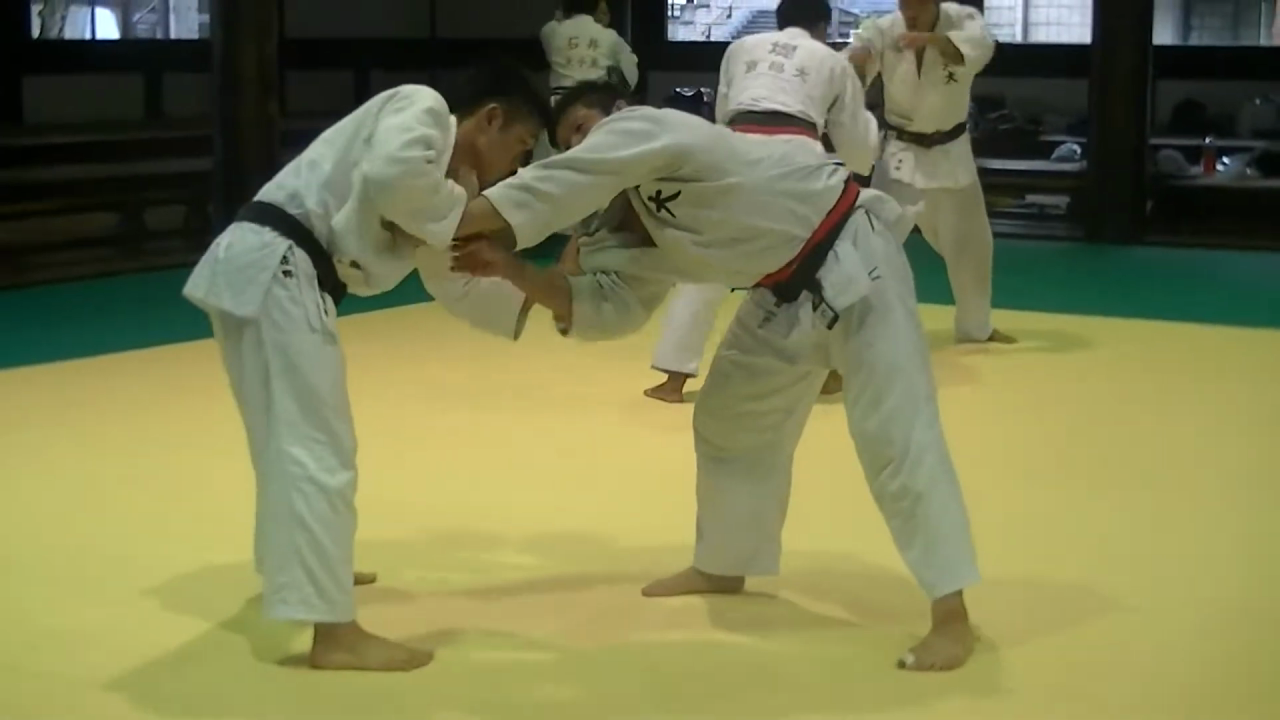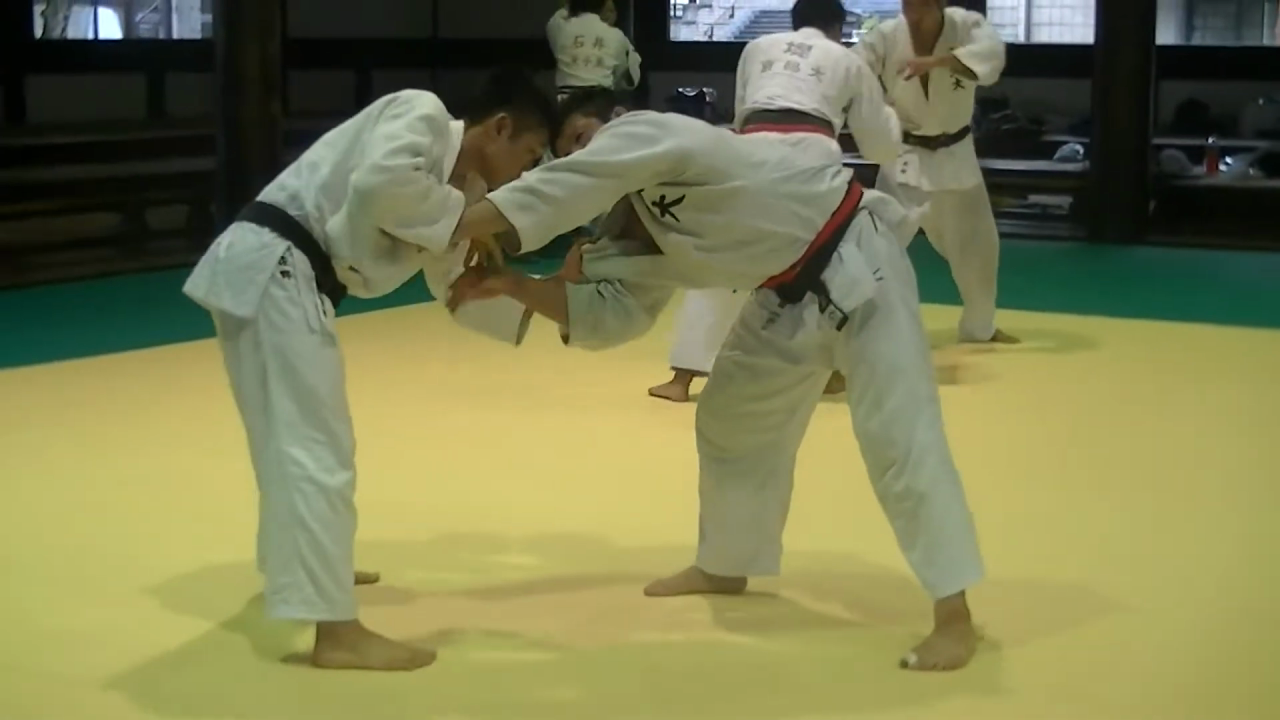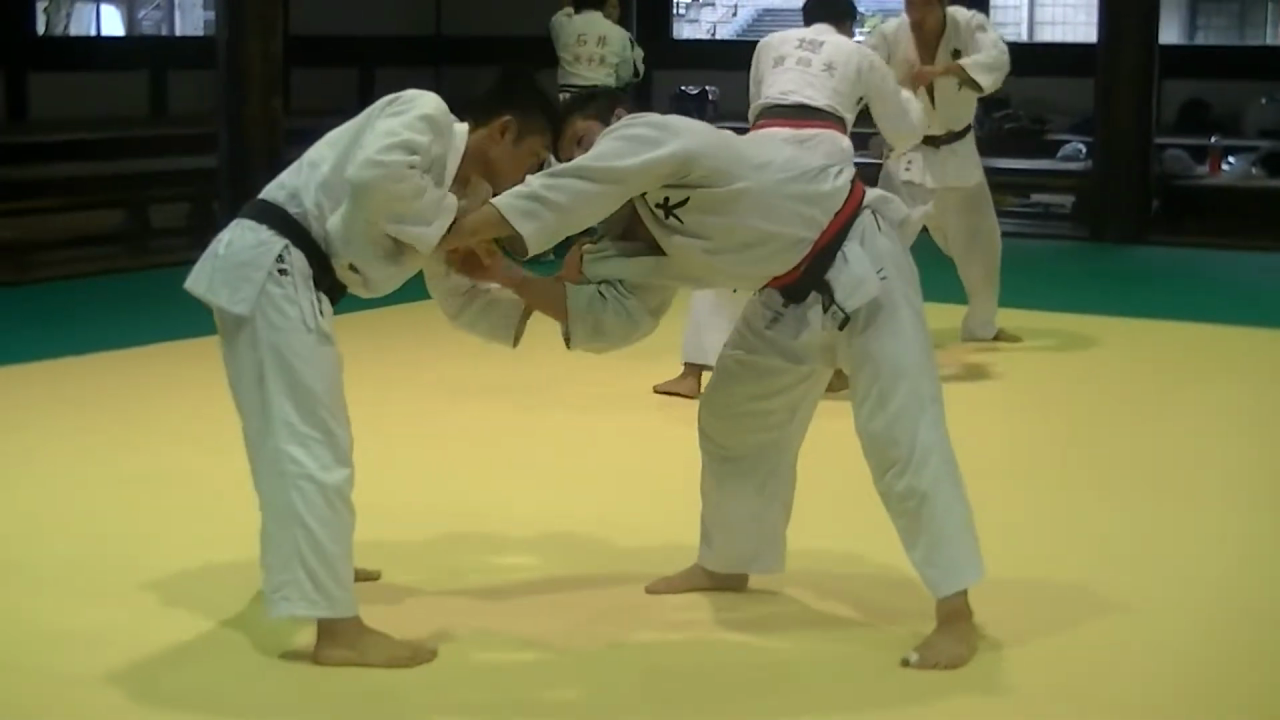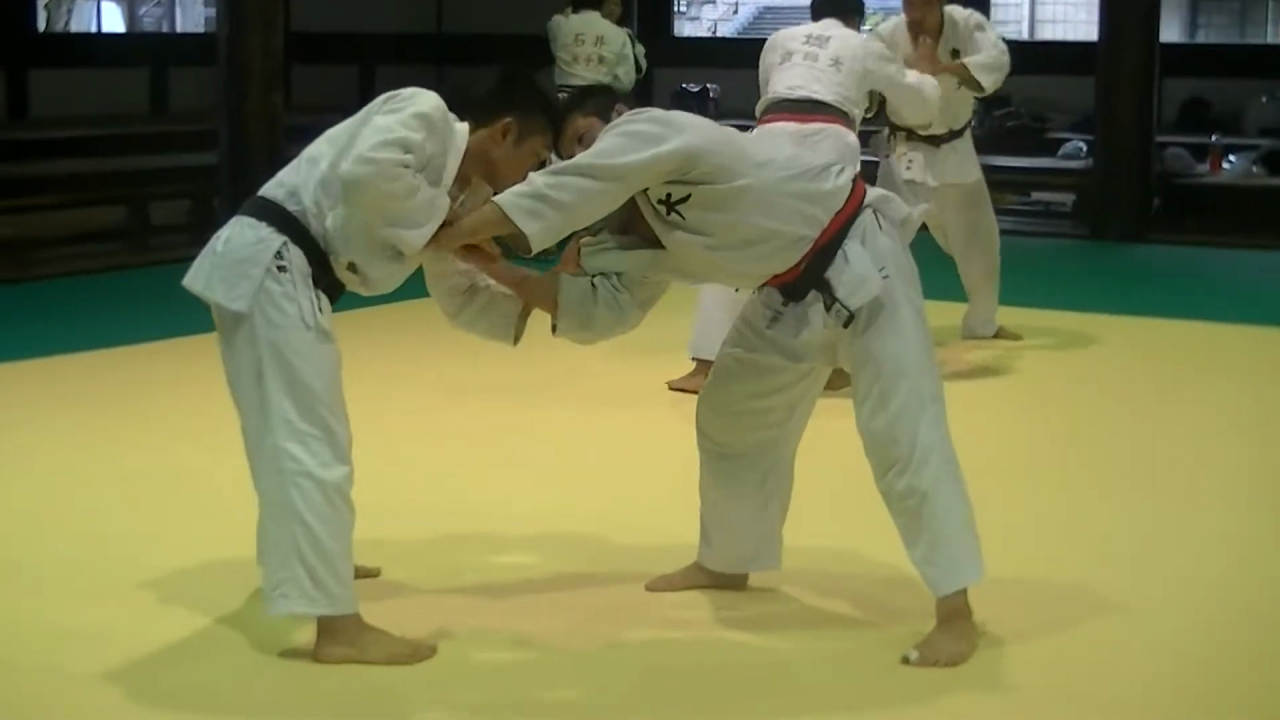
dt=0.1s
person 1, frame 1
left shoulder: (447, 183)
right shoulder: (422, 108)
left elbow: (467, 287)
right elbow: (390, 177)
right wrist: (459, 210)
left hip: (258, 270)
right hip: (275, 270)
left knee: (289, 433)
right knee: (317, 445)
left ankle: (293, 562)
right ankle: (335, 633)
person 1, frame 2
left shoulder: (463, 190)
right shoulder: (424, 115)
right elbow: (380, 182)
right wrist: (454, 212)
left hip: (264, 271)
right hip: (275, 271)
left knee: (290, 433)
right knee: (317, 446)
left ankle: (295, 563)
right ankle: (337, 632)
person 1, frame 3
left shoulder: (465, 194)
right shoulder: (426, 115)
right elbow: (373, 177)
right wrist: (449, 216)
left hip: (268, 270)
right hip: (273, 267)
left knee: (289, 430)
right knee: (314, 443)
left ankle: (299, 562)
right ankle: (338, 629)
person 1, frame 4
left shoulder: (461, 192)
right shoulder: (426, 114)
right elbow: (366, 172)
right wrist: (439, 213)
left hip: (267, 267)
right hip: (271, 265)
left knee: (287, 429)
right knee: (314, 440)
left ankle: (294, 557)
right ankle: (338, 627)
person 2, frame 1
left shoulder: (648, 128)
right shoulder: (638, 224)
left elbow: (546, 191)
right elbow: (607, 304)
right wrist: (507, 269)
left hip: (851, 262)
right hip: (789, 291)
left knee: (895, 435)
right knee: (729, 418)
left ankle: (951, 616)
right ankle: (723, 566)
person 2, frame 2
left shoulder: (646, 133)
right shoulder: (639, 223)
left elbow: (552, 194)
right elbow: (609, 314)
left wrist: (443, 234)
right wrist: (506, 284)
left hip: (855, 264)
right hip: (793, 293)
left knee: (898, 435)
right knee: (731, 420)
left ankle: (954, 616)
right ankle: (725, 565)
person 2, frame 3
left shoulder: (650, 135)
right shoulder: (644, 227)
left elbow: (554, 198)
right elbow: (610, 316)
left wrist: (441, 237)
right wrist: (505, 277)
left hip: (857, 263)
right hip: (795, 291)
left knee: (900, 435)
right knee: (735, 419)
left ankle: (955, 614)
right ankle: (727, 564)
person 2, frame 4
left shoulder: (653, 130)
right shoulder: (641, 224)
left elbow: (555, 197)
right elbow: (600, 307)
left wrist: (438, 236)
right wrist: (496, 267)
left hip: (857, 260)
right hip: (794, 289)
left knee: (900, 432)
right knee: (733, 415)
left ankle: (954, 613)
right ankle: (726, 561)
person 3, frame 1
left shoulder: (741, 47)
right shoulder: (833, 61)
left elbow: (723, 115)
right elbow: (859, 145)
left ankle: (674, 378)
right ankle: (824, 368)
person 3, frame 2
left shoulder: (758, 47)
right shoulder: (848, 61)
right elbow: (880, 143)
right wrist: (888, 113)
right hip: (812, 151)
left ankle: (681, 377)
right ankle: (828, 368)
person 3, frame 3
left shoulder: (770, 43)
right shoulder: (859, 54)
right elbow: (904, 126)
right wrist: (911, 97)
right hip: (824, 147)
left ankle: (693, 372)
right ankle: (830, 366)
person 3, frame 4
left shoulder: (779, 39)
right shoulder: (865, 48)
right wrist: (926, 68)
left hip: (772, 139)
right hip: (829, 143)
left ankle: (704, 368)
right ankle: (832, 364)
person 4, frame 1
right shoulder: (883, 29)
left elbow: (980, 45)
left wrist: (930, 39)
right wrist: (852, 62)
left hip: (951, 153)
right hip: (901, 152)
left knee: (971, 241)
left ankle: (976, 326)
person 4, frame 2
right shoulder: (886, 34)
left elbow: (991, 54)
left wrist: (939, 60)
left hip: (955, 156)
right hip: (904, 155)
left knee: (977, 243)
left ankle: (979, 325)
person 4, frame 3
right shoulder: (889, 34)
left elbow: (996, 61)
left wrist: (943, 69)
left hip: (957, 153)
right hip: (907, 153)
left knee: (981, 241)
left ankle: (982, 324)
person 4, frame 4
right shoulder: (887, 35)
left elbow: (996, 60)
left wrist: (947, 67)
left hip: (955, 150)
right hip: (905, 151)
left knee: (978, 237)
left ankle: (982, 321)
